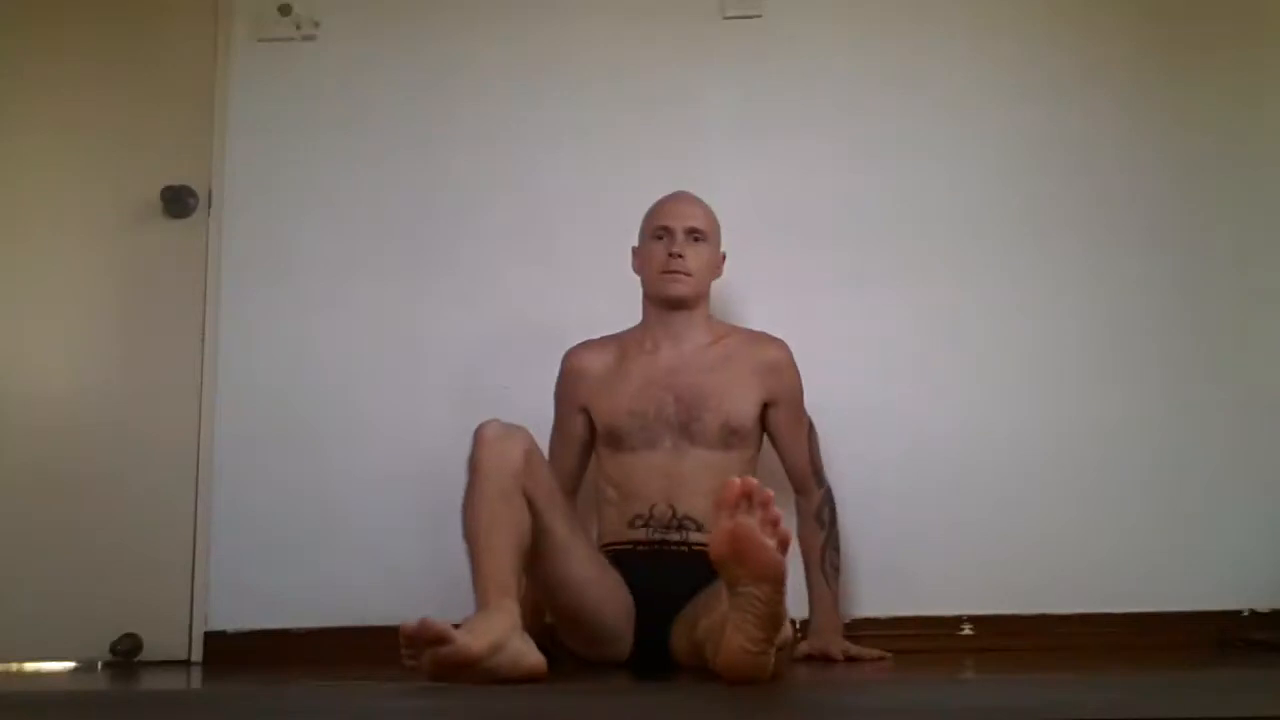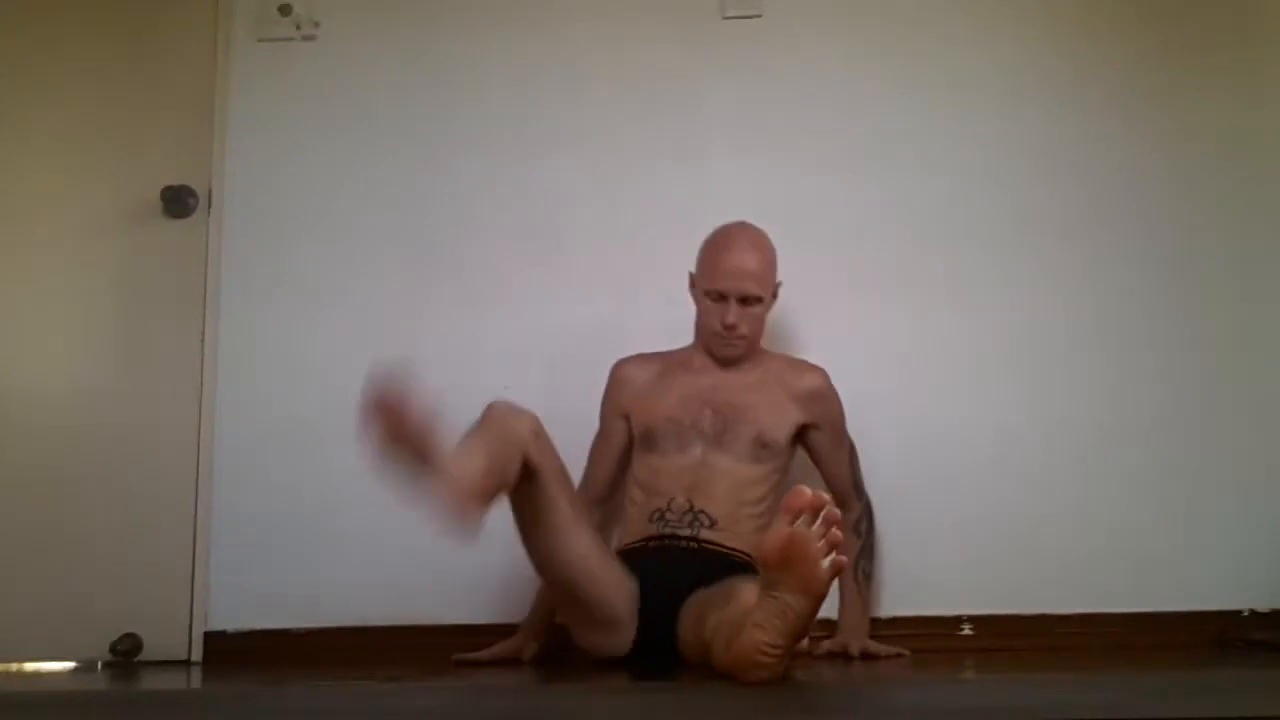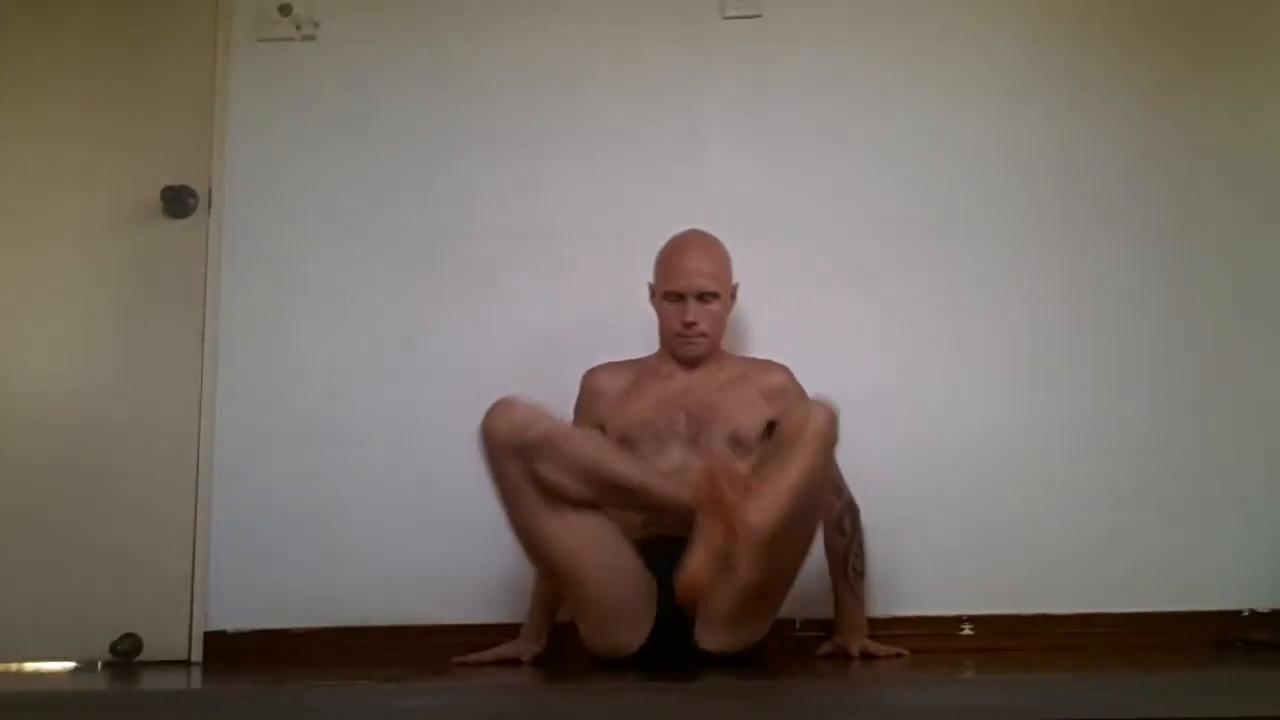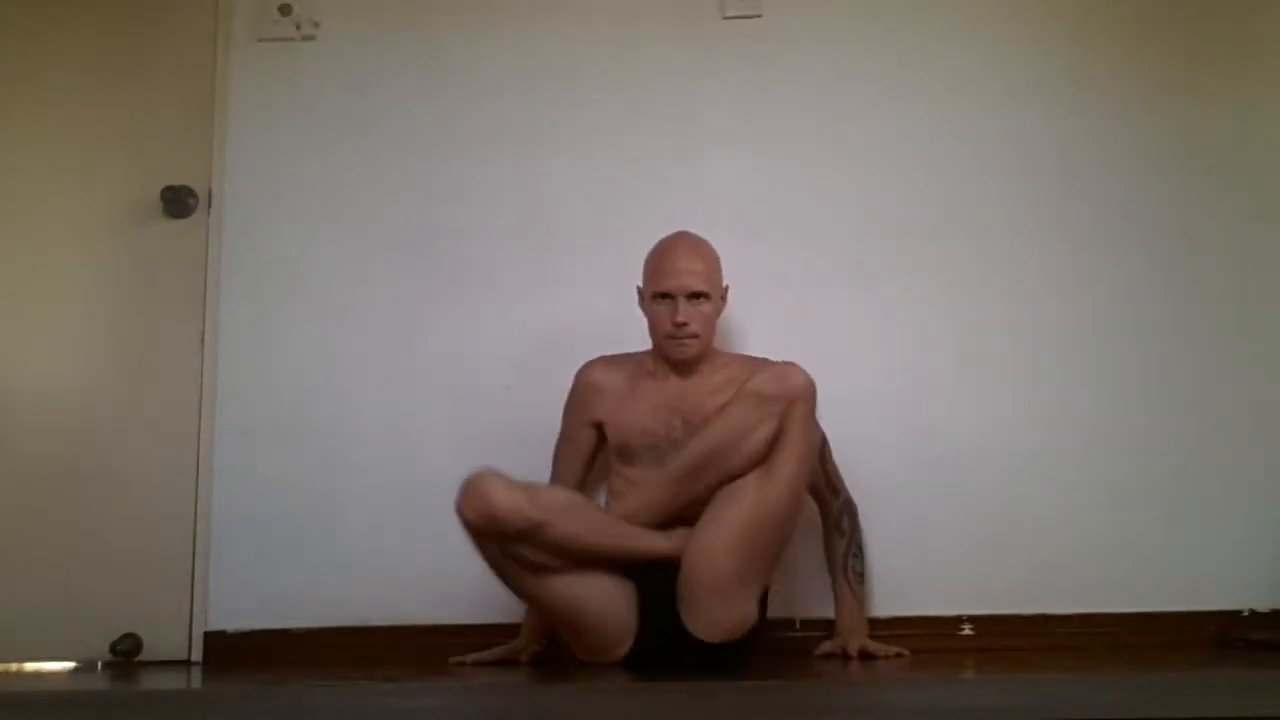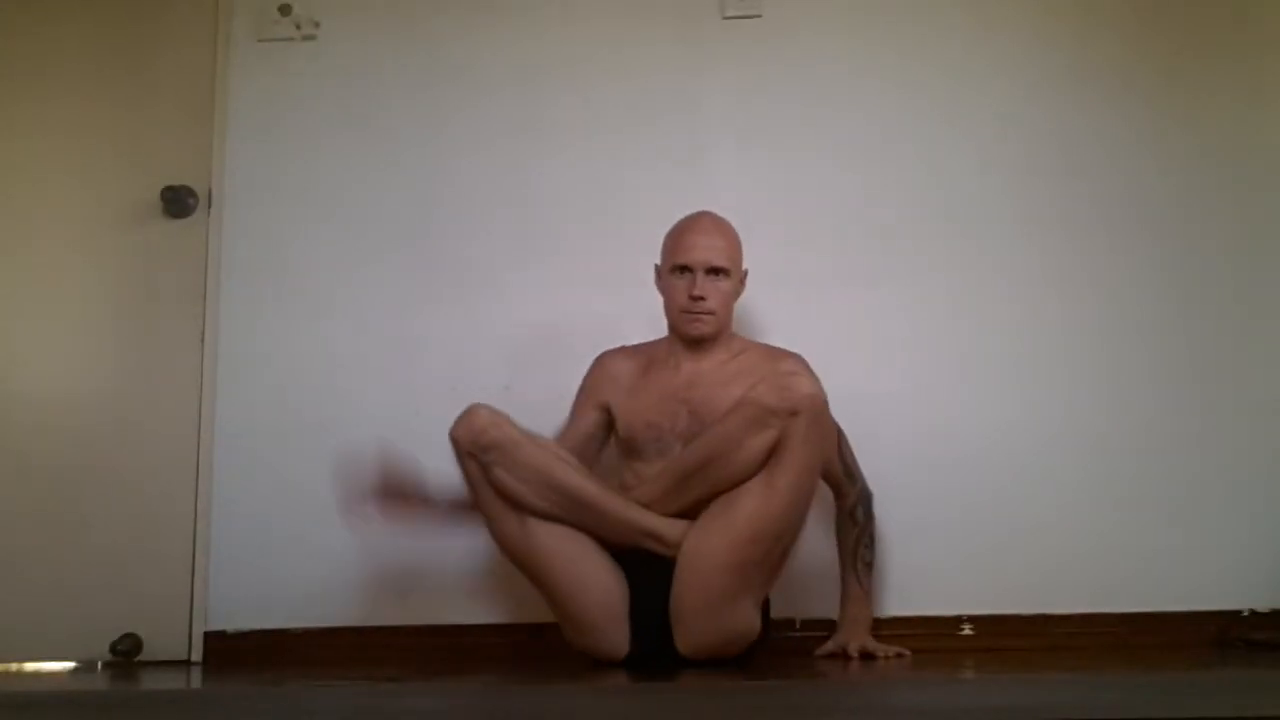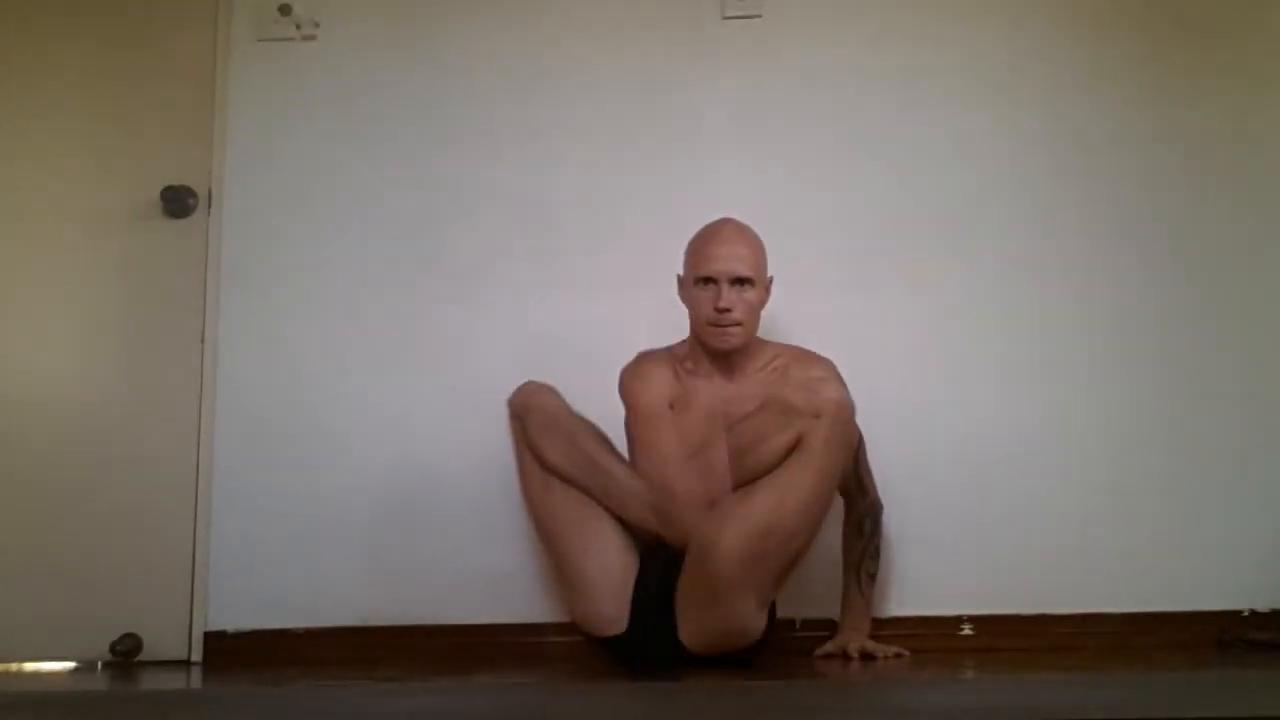
dt=0.4s
person 1, frame 1
left shoulder: (765, 362)
right shoulder: (587, 366)
left elbow: (812, 490)
right elbow: (553, 496)
left wrist: (826, 626)
right wrist: (526, 619)
left hip: (710, 593)
right hip: (610, 600)
right knee: (501, 443)
right ankle: (499, 631)
person 1, frame 2
left shoulder: (803, 388)
right shoulder: (634, 378)
left elbow: (852, 502)
right elbow: (593, 502)
left wrist: (854, 624)
right wrist: (535, 627)
left hip: (720, 594)
right hip: (619, 602)
right knee: (510, 422)
right ankle: (455, 480)
person 1, frame 3
left shoulder: (770, 386)
right shoulder: (606, 386)
left elbow: (837, 501)
right elbow: (568, 506)
left wrist: (852, 627)
right wrist: (534, 632)
left hip: (725, 621)
right hip: (625, 613)
left knee: (816, 420)
right knee: (506, 423)
person 1, frame 4
left shoulder: (764, 387)
right shoulder: (599, 385)
left elbow: (836, 502)
right elbow: (557, 500)
left wrist: (851, 626)
right wrist: (532, 632)
left hip: (713, 619)
right hip: (617, 620)
left knee: (791, 385)
right knee: (484, 500)
person 1, frame 5
left shoulder: (778, 372)
right shoulder: (618, 372)
left elbow: (852, 492)
right elbow: (553, 484)
left wrist: (856, 623)
left hip: (710, 618)
right hip: (610, 616)
left knee: (798, 397)
right knee: (477, 427)
person 1, frame 6
left shoulder: (808, 376)
right shoulder: (653, 376)
left elbow: (864, 501)
right elbow: (660, 462)
left wrist: (855, 625)
right wrist: (686, 507)
left hip: (718, 614)
right hip: (622, 610)
left knee: (826, 404)
right knee: (532, 403)
right ankle: (677, 530)
